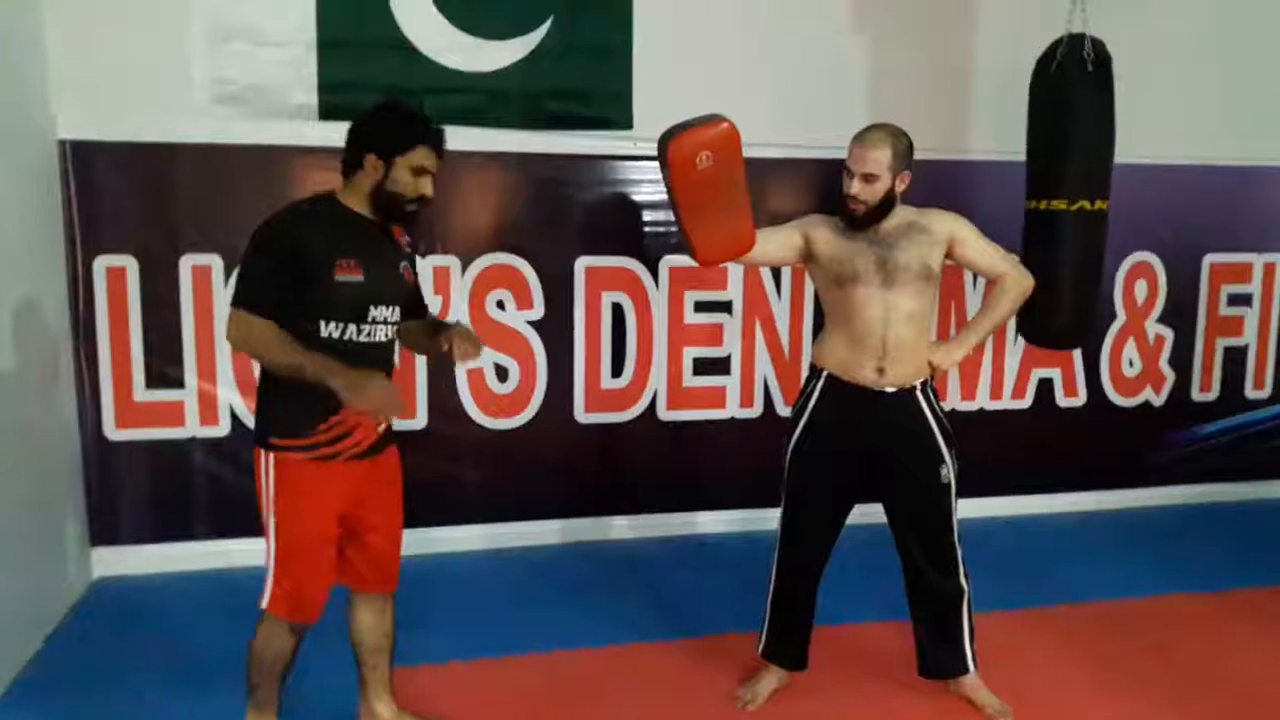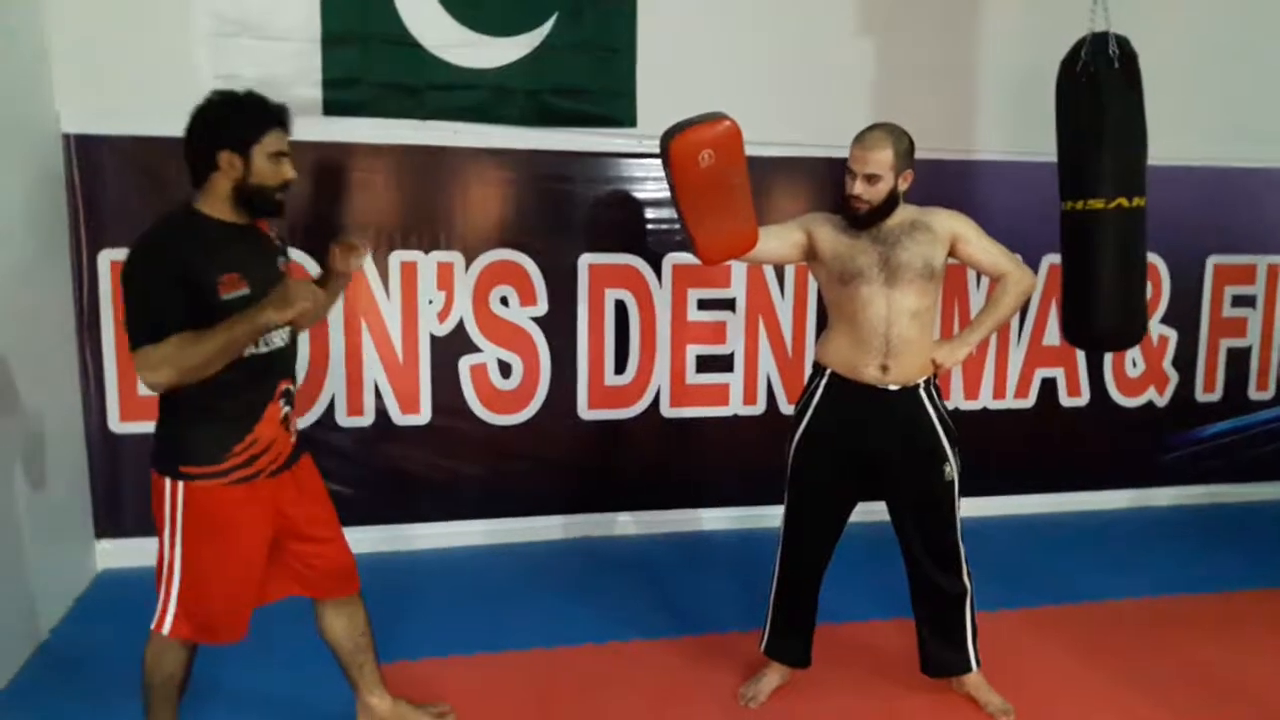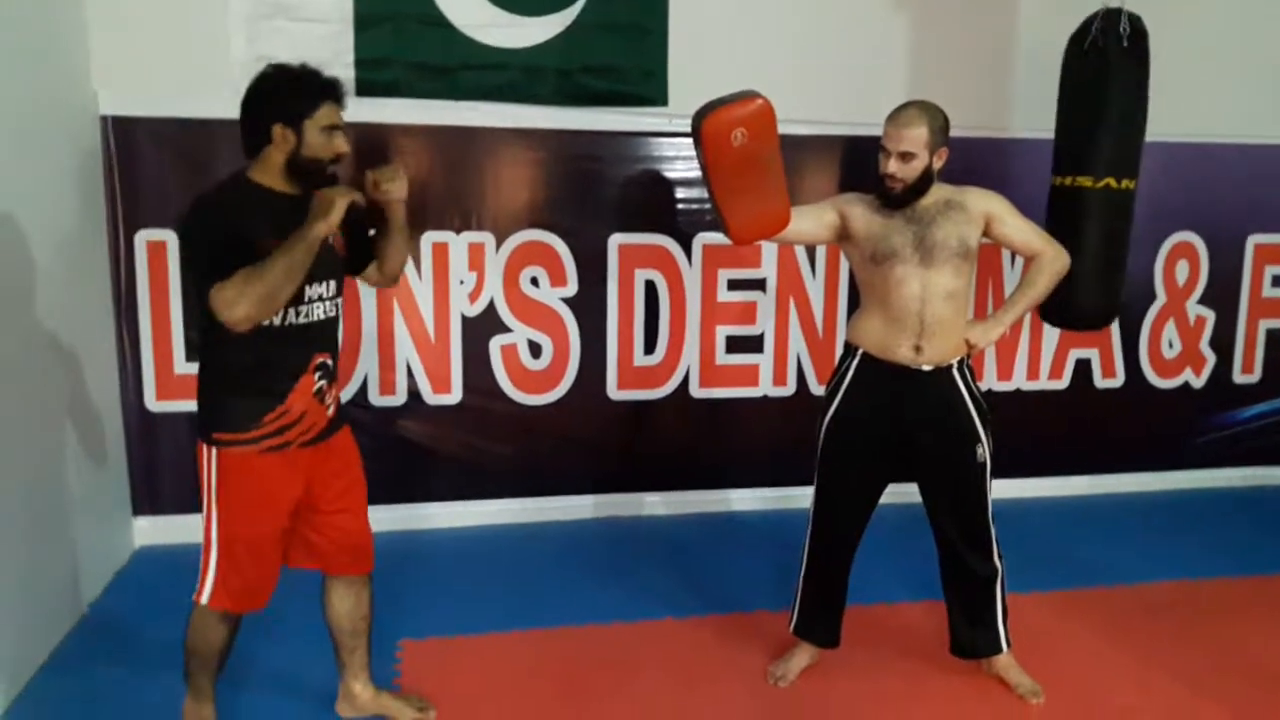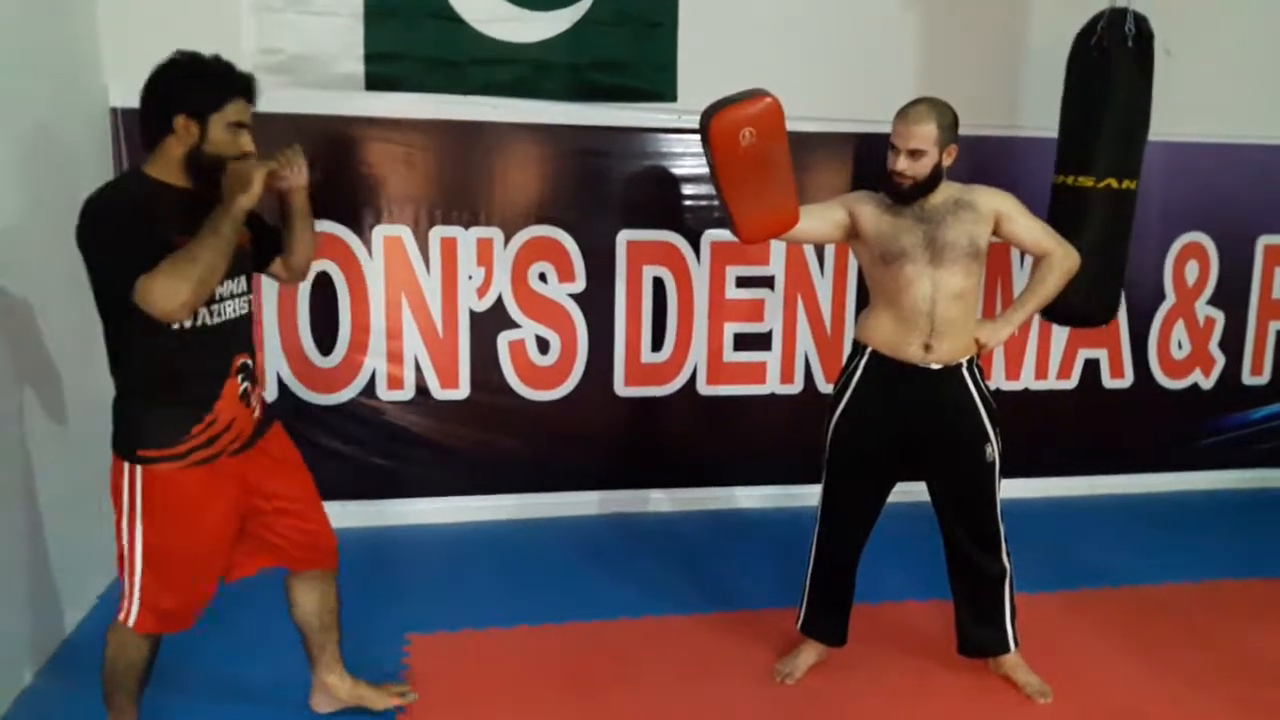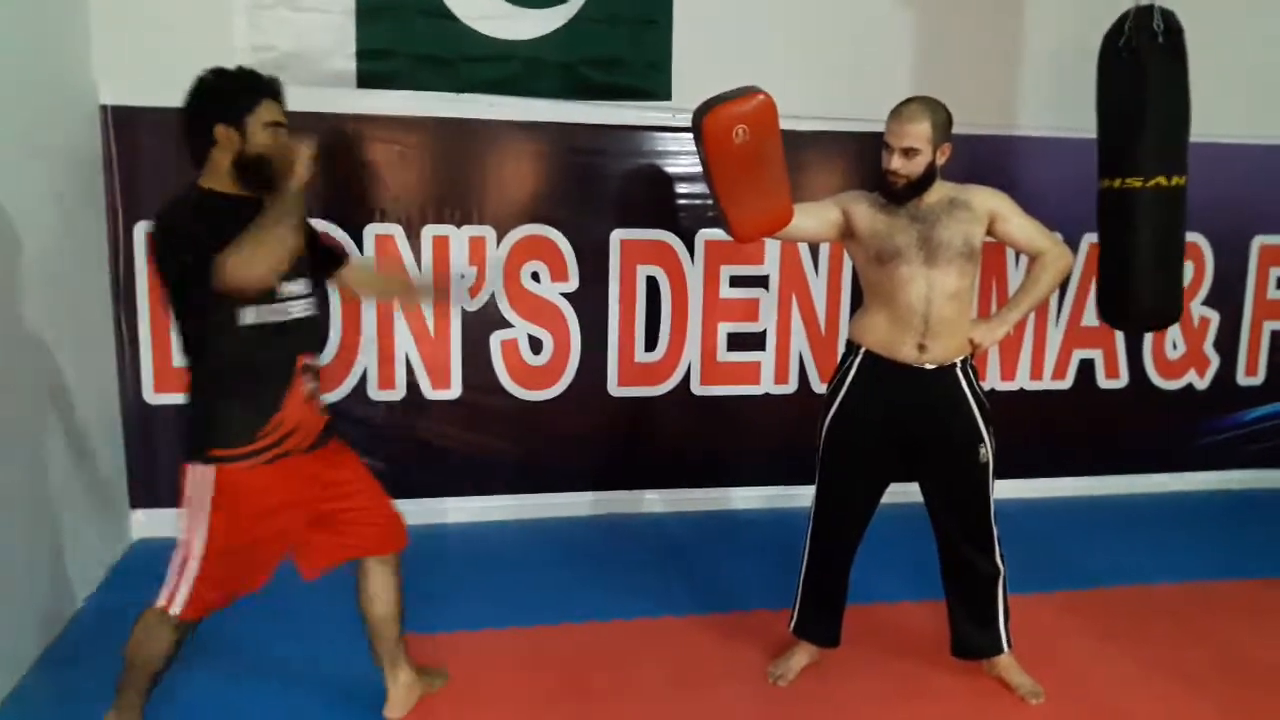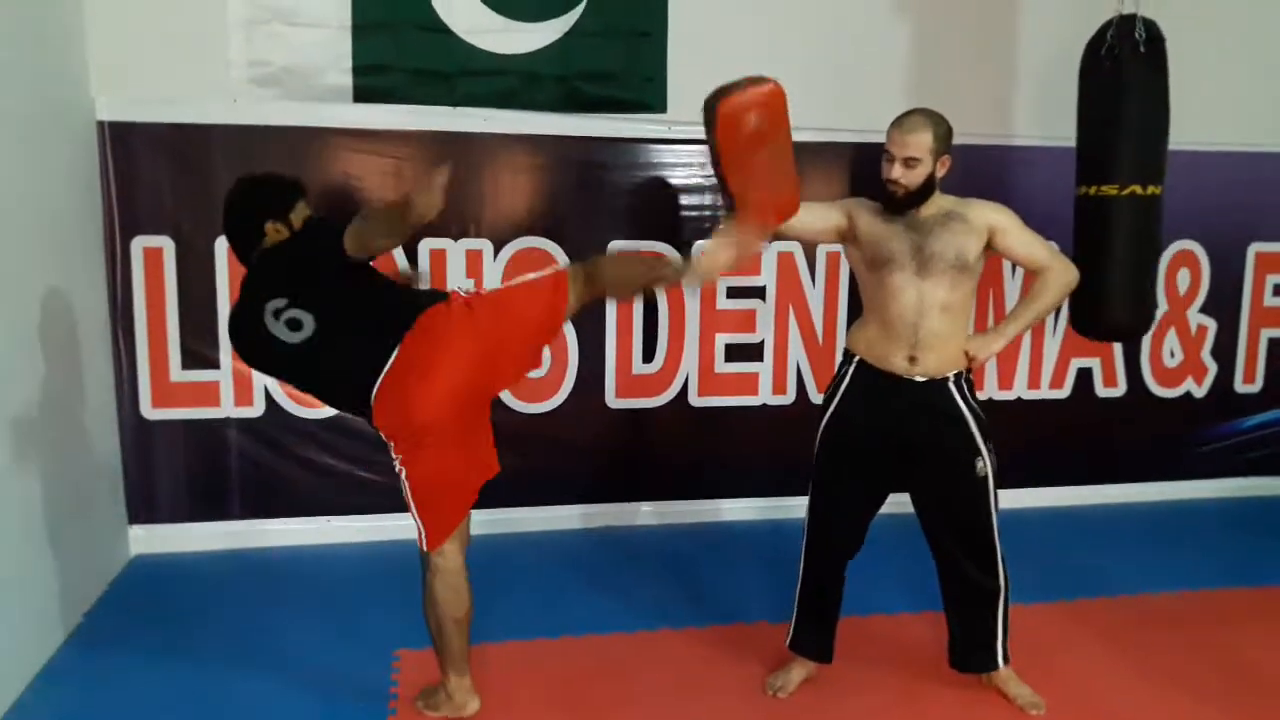
dt=0.7s
person 1, frame 1
left shoulder: (394, 240)
right shoulder: (294, 231)
right elbow: (246, 329)
left wrist: (443, 336)
right wrist: (338, 378)
left hip: (374, 445)
right hip: (300, 450)
left knee: (376, 579)
right knee: (293, 598)
person 1, frame 2
left shoulder: (258, 235)
right shoulder: (165, 250)
right elbow: (158, 369)
left wrist: (332, 281)
right wrist: (262, 313)
left hip: (281, 459)
right hip: (208, 474)
left knee: (335, 580)
right knee: (185, 616)
person 1, frame 3
left shoulder: (327, 205)
right shoulder: (216, 214)
left elbow: (386, 273)
right elbow: (237, 309)
left wrist: (392, 209)
right wrist: (314, 229)
left hip: (324, 427)
right hip: (245, 438)
left knee: (349, 559)
right knee: (230, 586)
person 1, frame 4
left shoulder: (219, 201)
right shoulder: (114, 212)
left elbow: (292, 267)
right elbow: (172, 298)
left wrist: (295, 197)
right wrist: (234, 207)
left hip: (252, 432)
right hip: (167, 453)
left knee: (312, 550)
right knee: (148, 604)
person 1, frame 5
left shoulder: (277, 217)
right shoulder: (186, 221)
left elbow: (349, 274)
right elbow: (248, 273)
left wrist: (426, 287)
right wrist: (286, 186)
left hip: (309, 440)
right hip: (231, 458)
left knee: (382, 539)
right knee: (186, 601)
person 1, frame 6
left shoulder: (246, 328)
right shoulder: (305, 249)
right elbow: (366, 234)
right wrist: (410, 211)
left hip: (402, 405)
right hip: (448, 334)
left knee: (443, 549)
right knee: (586, 277)
right ankle: (690, 268)
person 2, frame 1
left shoulder: (939, 229)
right shoulder: (817, 233)
left elbow: (1016, 279)
right elbow: (737, 246)
left wrist: (962, 344)
left hip: (909, 410)
right hip: (832, 407)
left knee: (934, 549)
right knee: (801, 545)
left ankle: (957, 669)
right ankle: (779, 661)
person 2, frame 2
left shoulder: (942, 227)
right shoulder: (819, 231)
left elbow: (1018, 277)
left wrist: (964, 342)
left hip: (912, 408)
right hip: (836, 404)
left knee: (937, 547)
right knee: (804, 542)
left ankle: (960, 667)
right ankle: (783, 658)
person 2, frame 3
left shoulder: (976, 206)
right shoulder: (853, 211)
left elbow: (1052, 256)
left wrist: (999, 322)
left hip: (946, 388)
right hip: (867, 384)
left knee: (969, 528)
right knee: (834, 522)
left ankle: (991, 648)
right ankle: (811, 638)
person 2, frame 4
left shoulder: (985, 205)
right shoulder: (863, 210)
left elbow: (1063, 256)
right elbow: (783, 221)
left wrist: (1008, 321)
left hip: (955, 387)
right hip: (877, 381)
left knee: (977, 527)
right knee: (842, 520)
left ankle: (998, 647)
right ankle: (818, 635)
person 2, frame 5
left shoulder: (980, 205)
right shoulder: (856, 209)
left elbow: (1056, 255)
right elbow: (777, 220)
left wrist: (1002, 323)
left hip: (949, 388)
right hip: (870, 382)
left knee: (970, 527)
right knee: (836, 520)
left ankle: (991, 648)
right ankle: (812, 636)
person 2, frame 6
left shoulder: (982, 218)
right shoulder: (857, 216)
left elbow: (1061, 272)
left wrist: (1001, 336)
left hip: (945, 400)
right hip: (865, 392)
left knee: (971, 541)
right knee: (830, 533)
left ankle: (990, 661)
right ankle: (809, 650)
